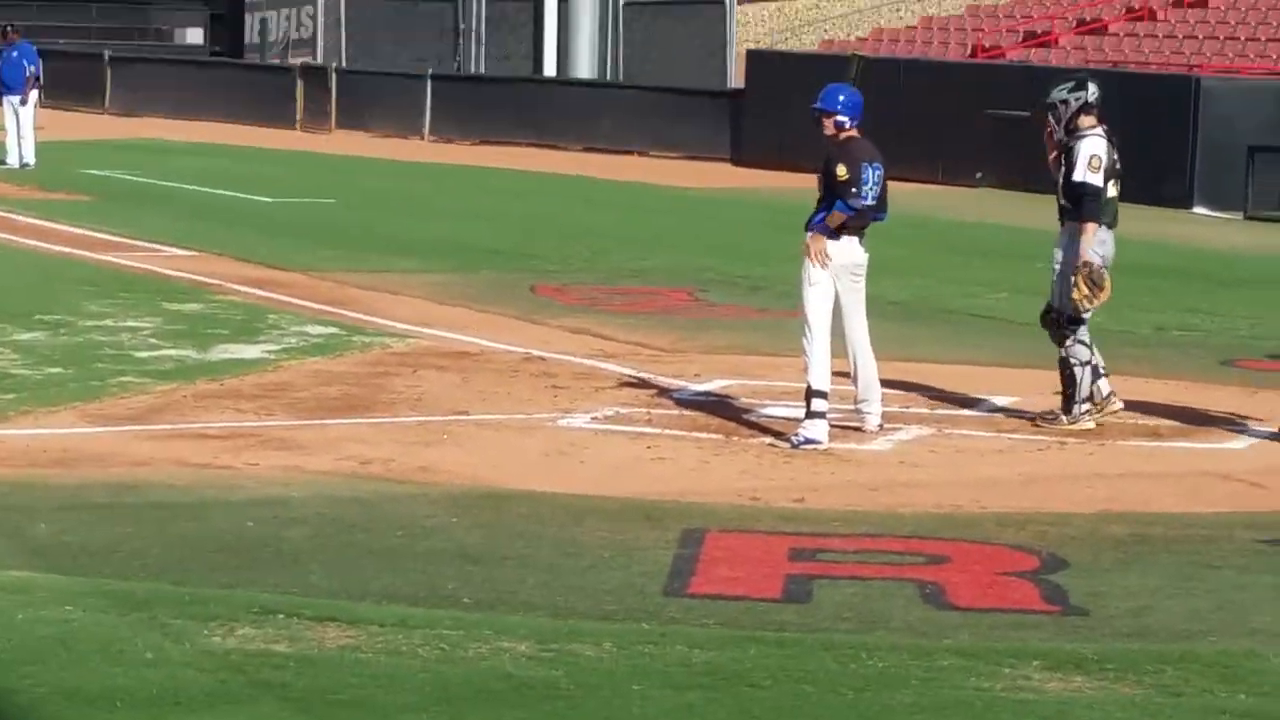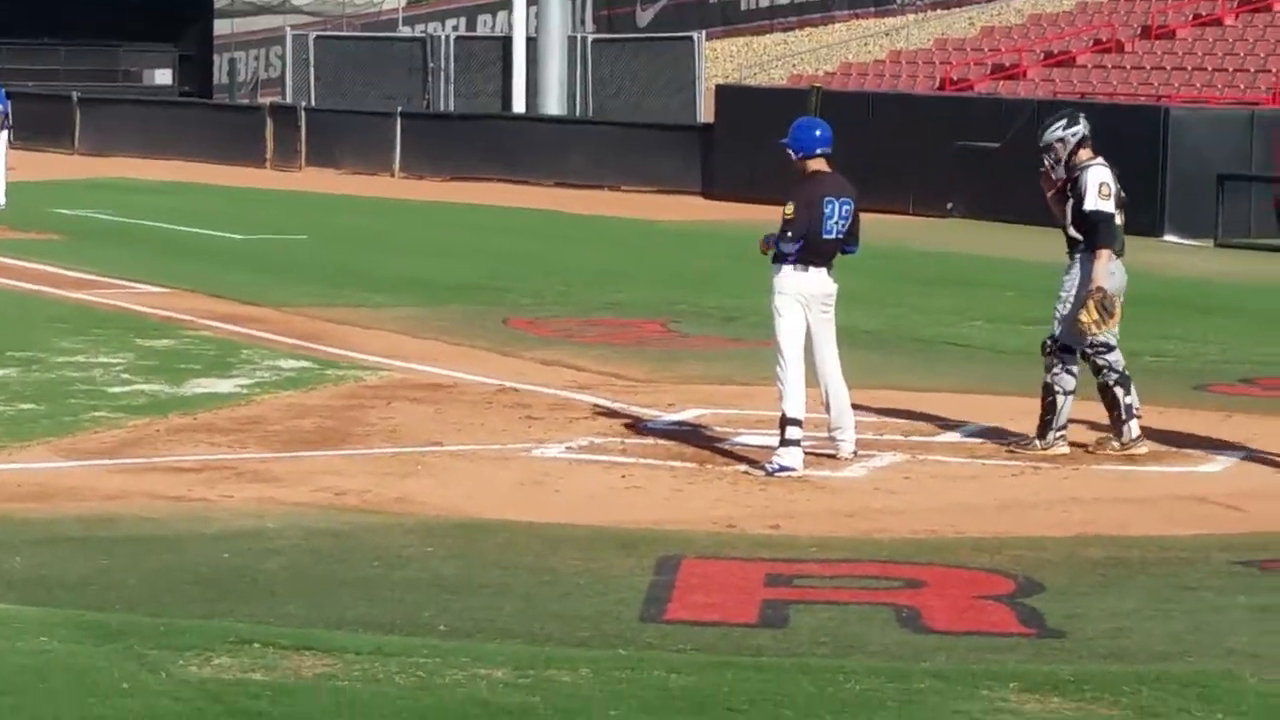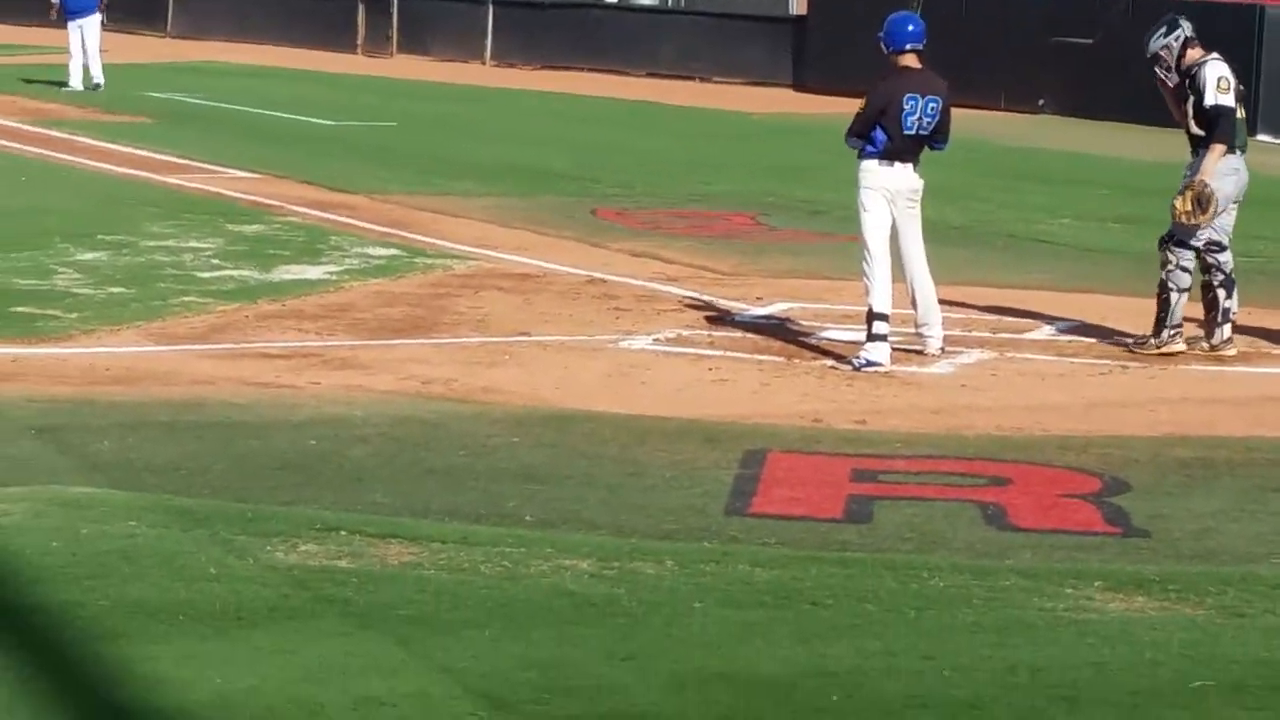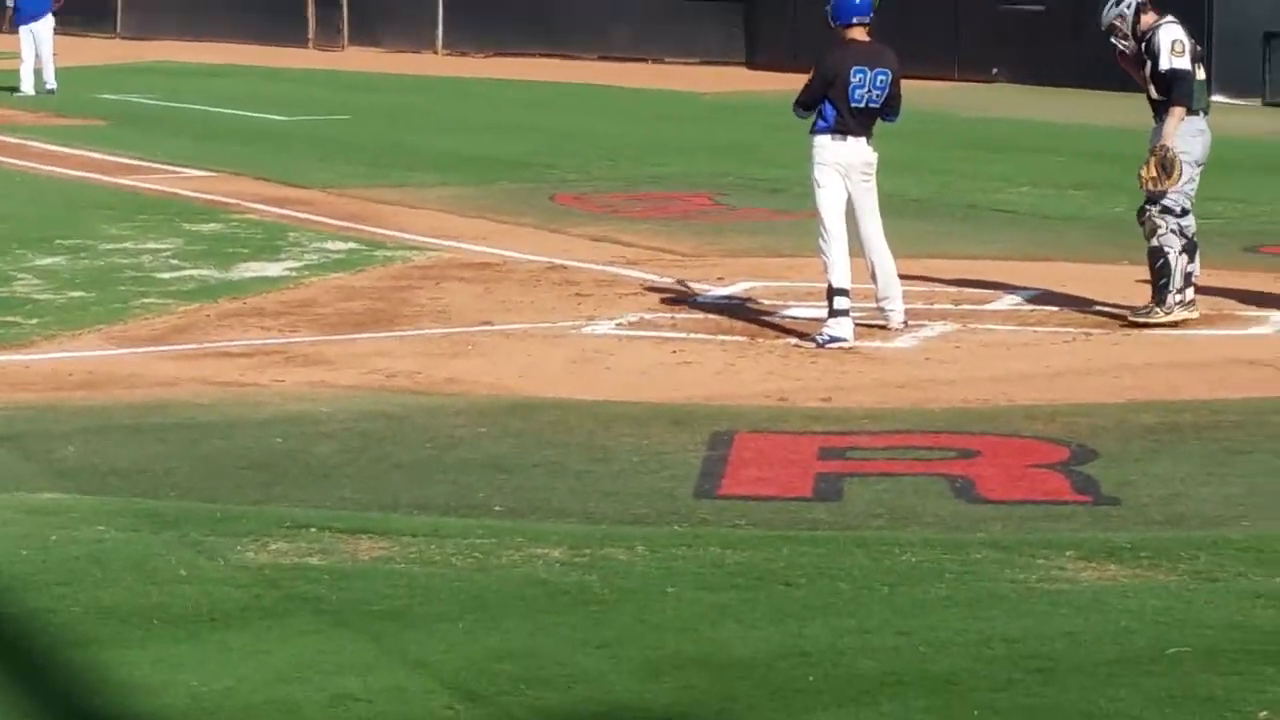
dt=0.3s
person 1, frame 1
left shoulder: (841, 151)
right shoulder: (873, 154)
left elbow: (850, 198)
right elbow: (880, 211)
left wrist: (820, 230)
left hip: (828, 247)
right hip: (857, 248)
left knee: (817, 332)
right knee: (857, 329)
left ankle: (816, 423)
right ankle: (871, 413)
person 1, frame 2
left shoulder: (805, 188)
right shoulder: (846, 189)
left elbow: (789, 240)
right elbow: (850, 245)
left wrist: (768, 241)
left hip: (793, 278)
right hip: (824, 280)
left knee: (791, 362)
right knee: (827, 358)
left ankle: (791, 451)
right ankle: (845, 440)
person 1, frame 3
left shoulder: (887, 84)
right shoulder: (937, 86)
left elbow: (854, 138)
right elbow: (939, 141)
left wrist: (874, 130)
left hip: (878, 173)
right hip: (910, 175)
left knee: (877, 255)
right knee: (914, 252)
left ankle: (878, 346)
right ankle: (933, 336)
person 1, frame 4
left shoulder: (834, 57)
right shoulder: (888, 59)
left elbow: (802, 108)
right elbow: (891, 113)
left hip: (831, 150)
right hip: (864, 149)
left knee: (833, 233)
right knee: (872, 229)
left ankle: (840, 324)
right ankle: (894, 310)
person 2, frame 1
left shoulder: (1088, 144)
right shoulder: (1095, 141)
left elbow: (1090, 201)
left wrist: (1085, 252)
right wrist: (1055, 153)
left hip: (1084, 239)
right hip: (1094, 240)
left knee: (1066, 322)
right knee: (1063, 319)
left ankle: (1076, 410)
right ankle: (1101, 392)
person 2, frame 2
left shoulder: (1094, 174)
right shoulder: (1084, 175)
left elbow: (1104, 229)
right elbow: (1073, 222)
left wrist: (1097, 277)
right wrist: (1054, 194)
left hip: (1091, 269)
right hip: (1103, 271)
left knee: (1062, 350)
right knee: (1104, 352)
left ankle: (1051, 436)
right ankle: (1128, 434)
person 2, frame 3
left shoulder: (1212, 71)
right shoulder: (1197, 73)
left elbow: (1224, 126)
left wrist: (1205, 172)
right wrist: (1170, 93)
left hip: (1218, 168)
right hip: (1228, 170)
left knee: (1179, 243)
right knee: (1215, 252)
left ankle: (1167, 333)
right ankle: (1220, 336)
person 2, frame 4
left shoulder: (1167, 33)
right shoulder: (1156, 39)
left elbow: (1182, 88)
left wrist: (1166, 137)
right wrist: (1132, 66)
left hip: (1182, 131)
right hip: (1184, 132)
left knee: (1158, 211)
right knee: (1178, 214)
left ankle: (1168, 301)
right ankle: (1183, 298)
